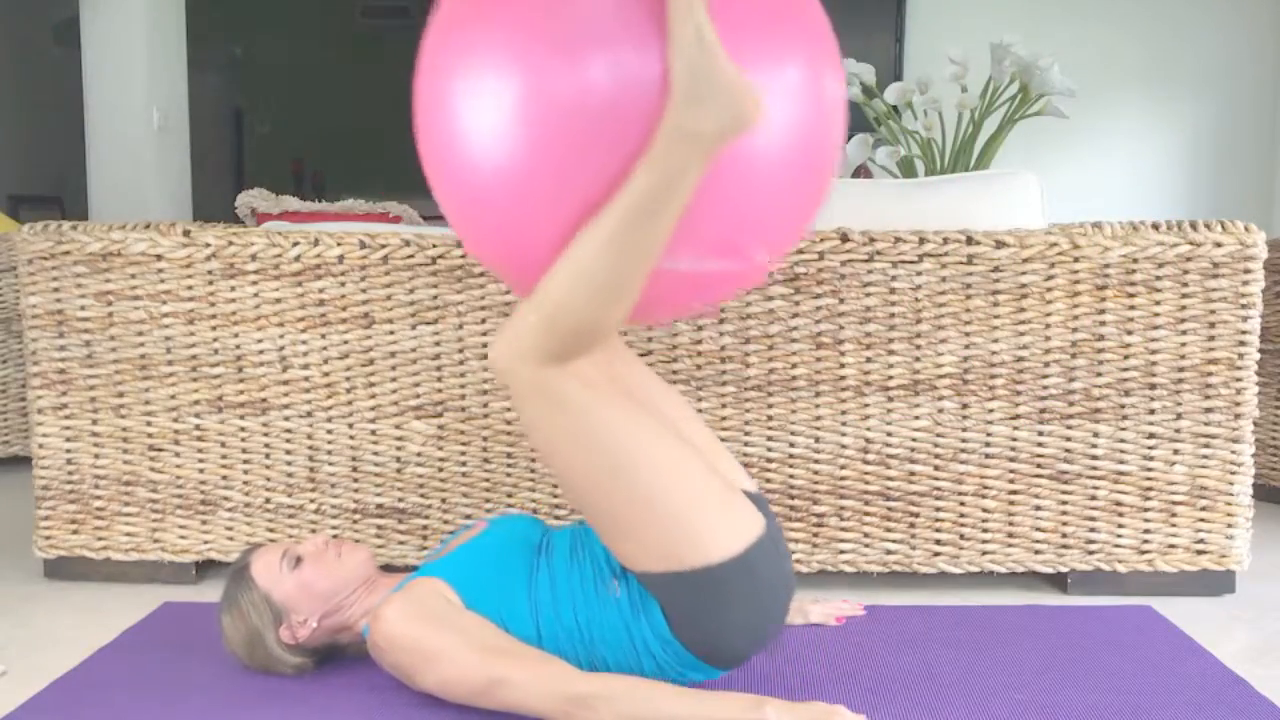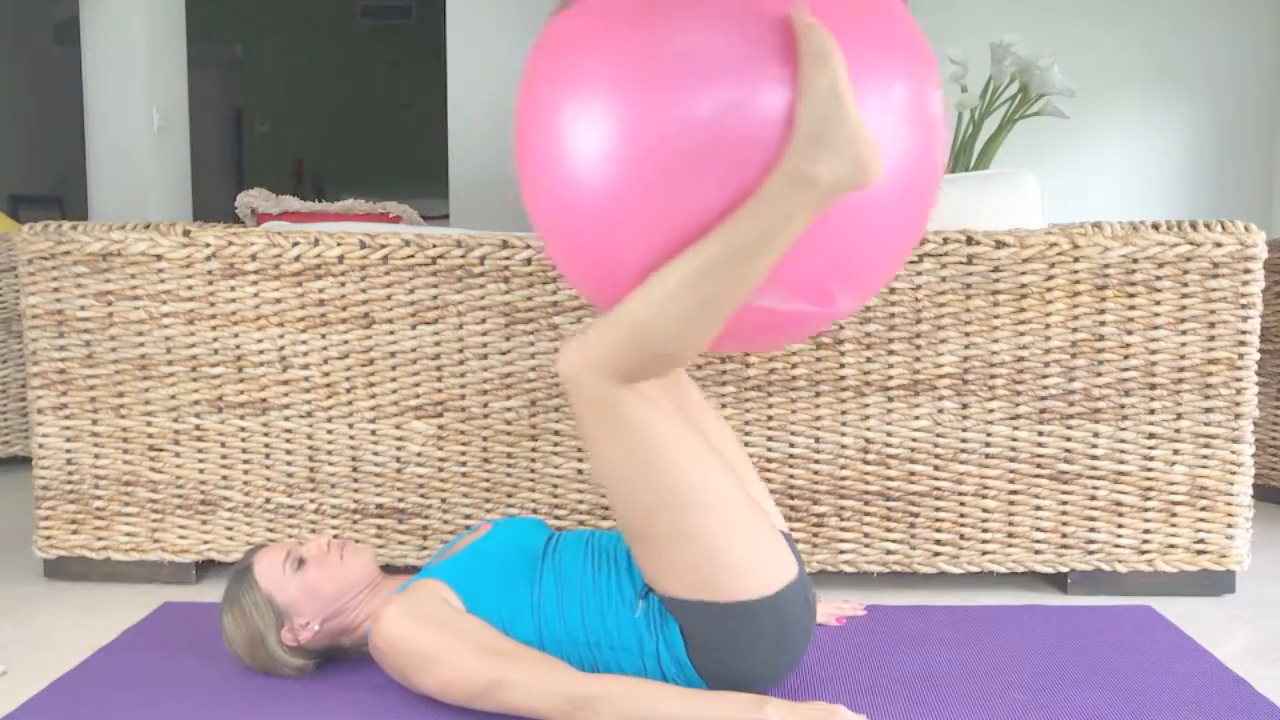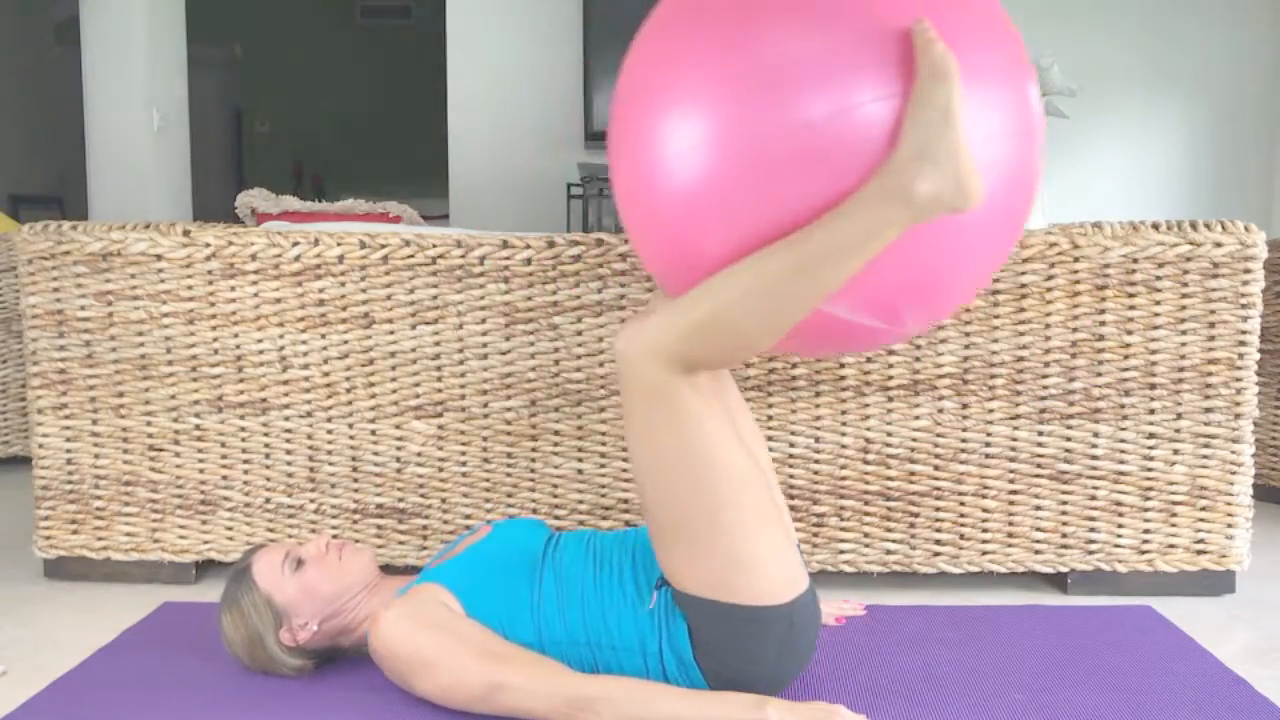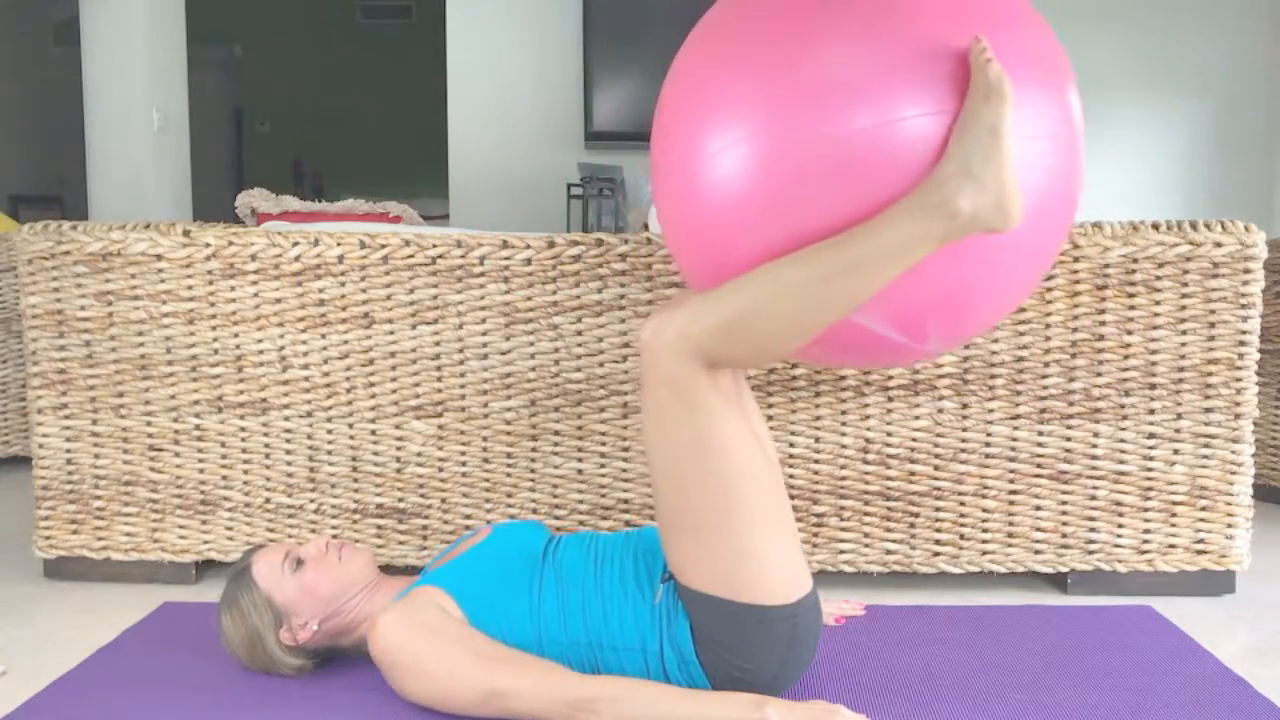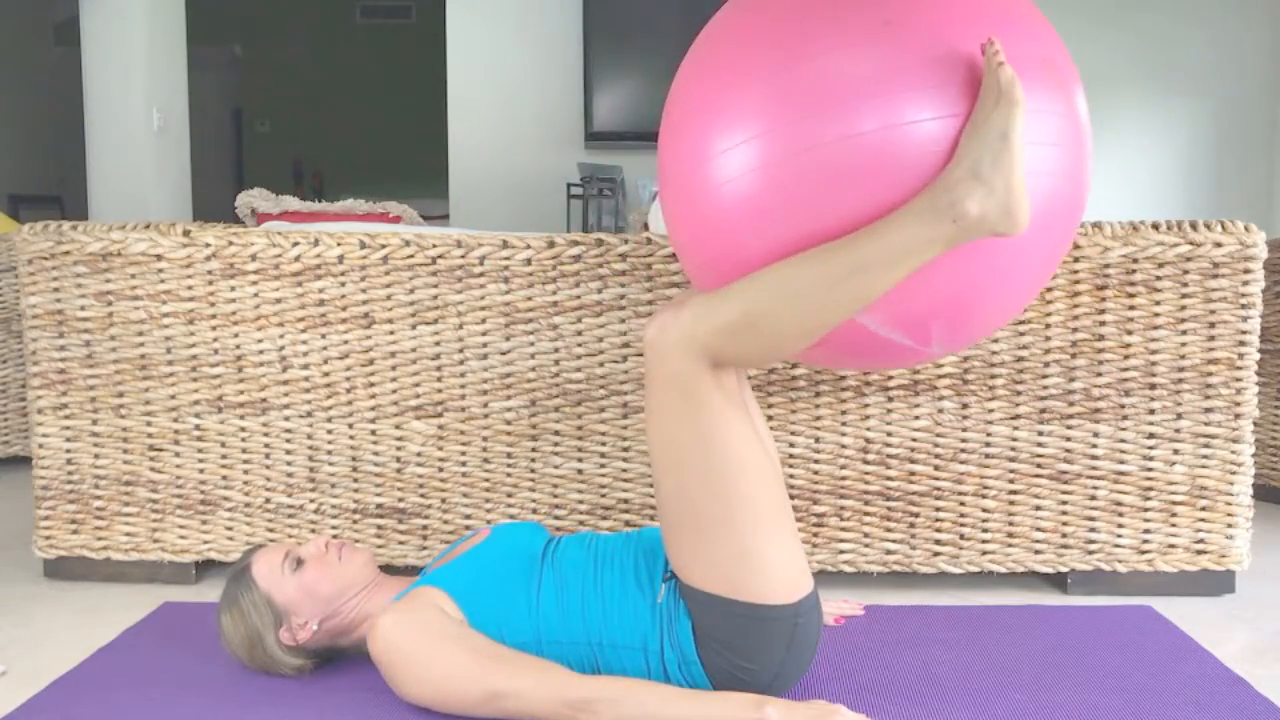
dt=0.3s
person 1, frame 1
left shoulder: (438, 583)
right shoulder: (402, 628)
left hip: (719, 578)
right hip: (712, 584)
right knee: (531, 353)
right ankle: (696, 118)
person 1, frame 2
left shoulder: (440, 584)
right shoulder: (402, 630)
left wrist: (774, 599)
left hip: (745, 613)
right hip: (730, 636)
left knee: (632, 350)
right knee: (597, 362)
right ankle: (816, 169)
person 1, frame 3
left shoulder: (451, 576)
right shoulder: (403, 633)
left wrist: (774, 594)
left hip: (739, 614)
right hip: (732, 641)
left knee: (681, 342)
right knee: (654, 348)
right ankle: (911, 183)
person 1, frame 4
left shoulder: (447, 579)
right shoulder: (401, 637)
left wrist: (786, 596)
left hip: (745, 617)
right hip: (734, 641)
left knee: (694, 339)
right knee: (677, 339)
right ankle: (951, 201)
person 1, frame 5
left shoulder: (444, 581)
right shoulder: (403, 639)
left wrist: (783, 592)
left hip: (734, 610)
right hip: (733, 641)
left knee: (696, 336)
right knee: (684, 339)
right ankle: (957, 205)
